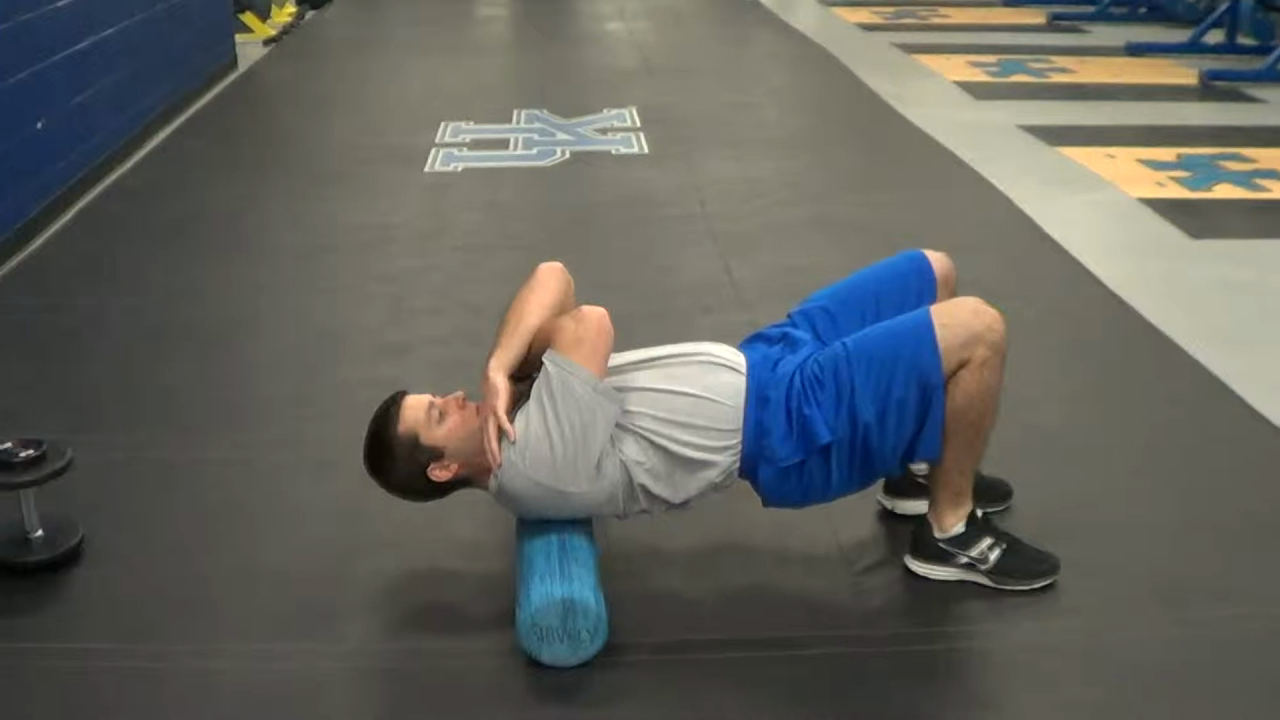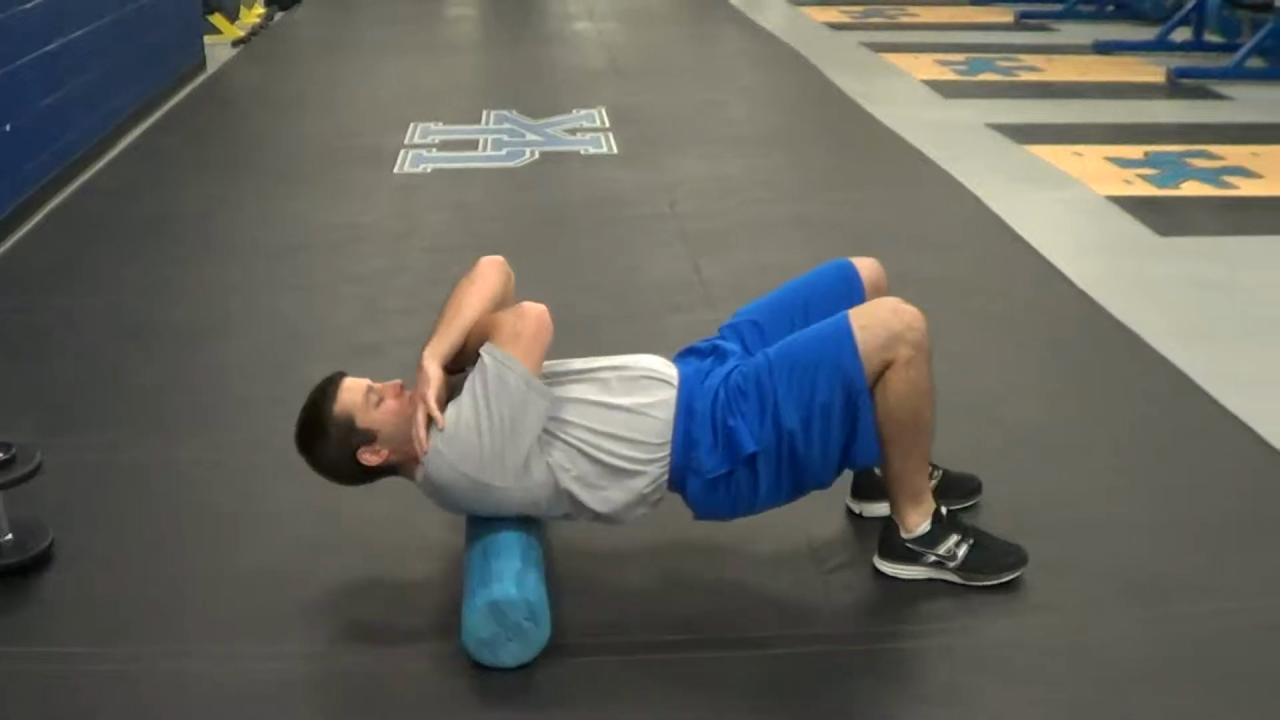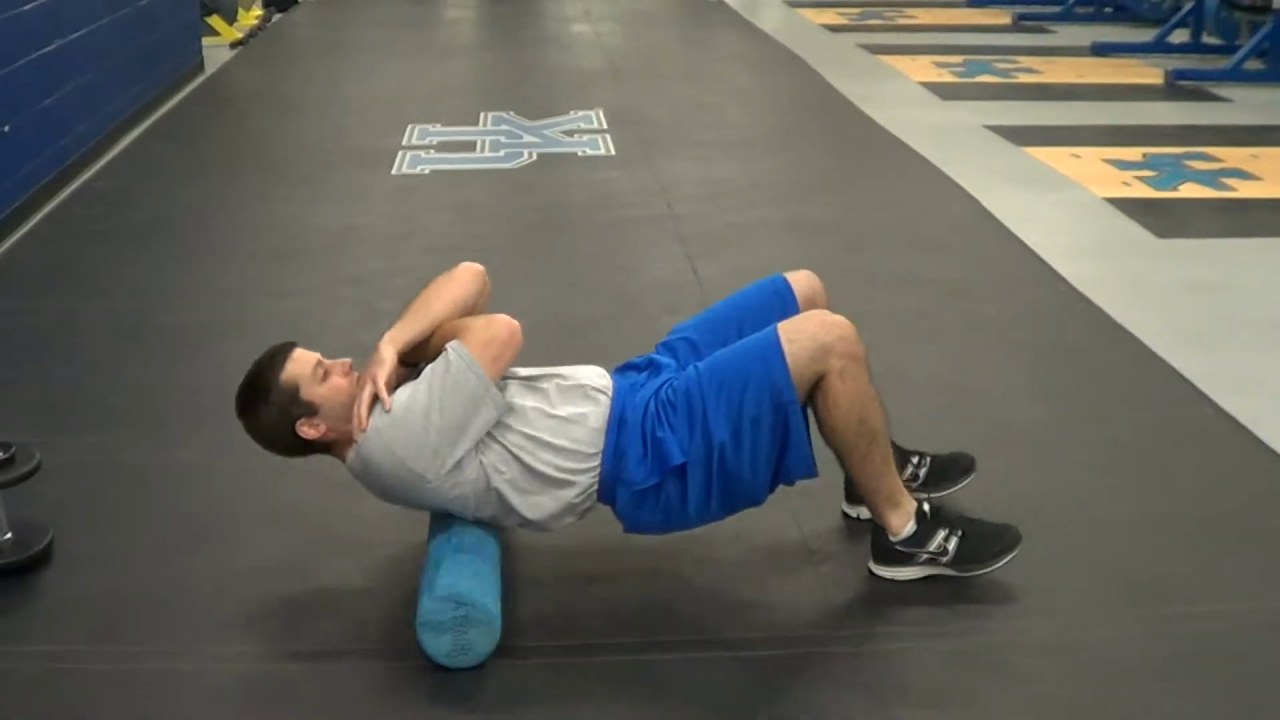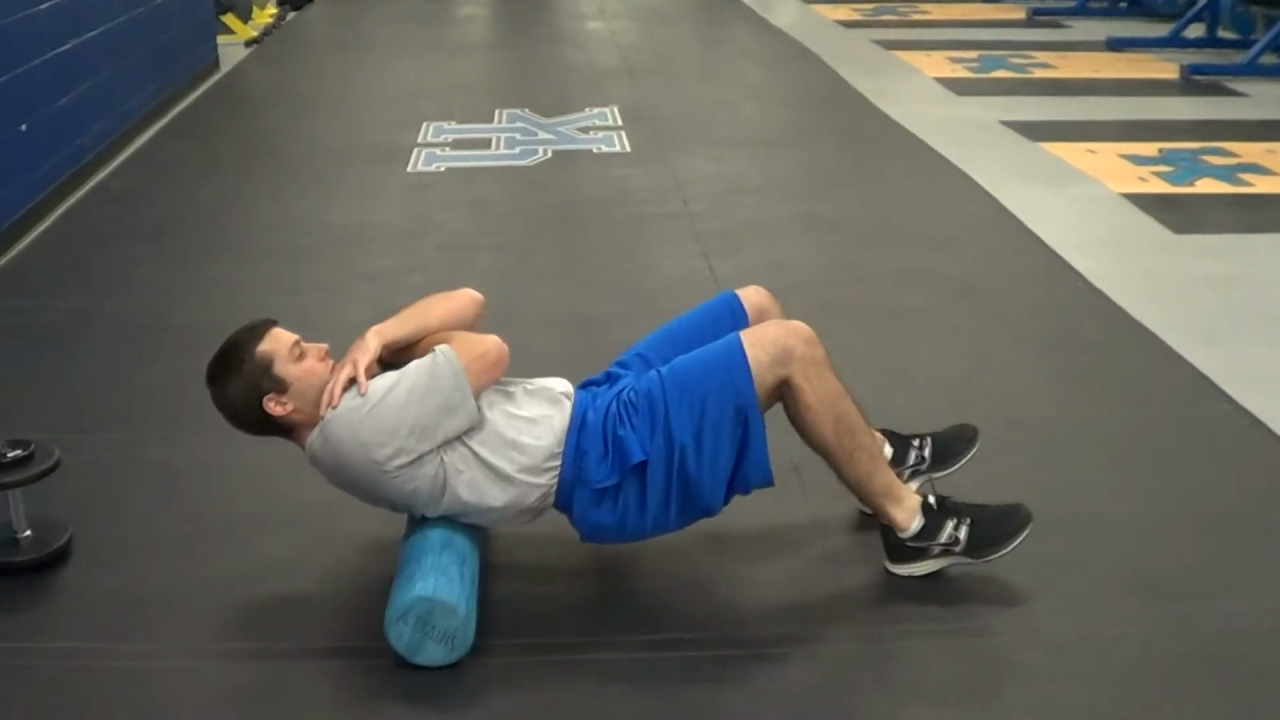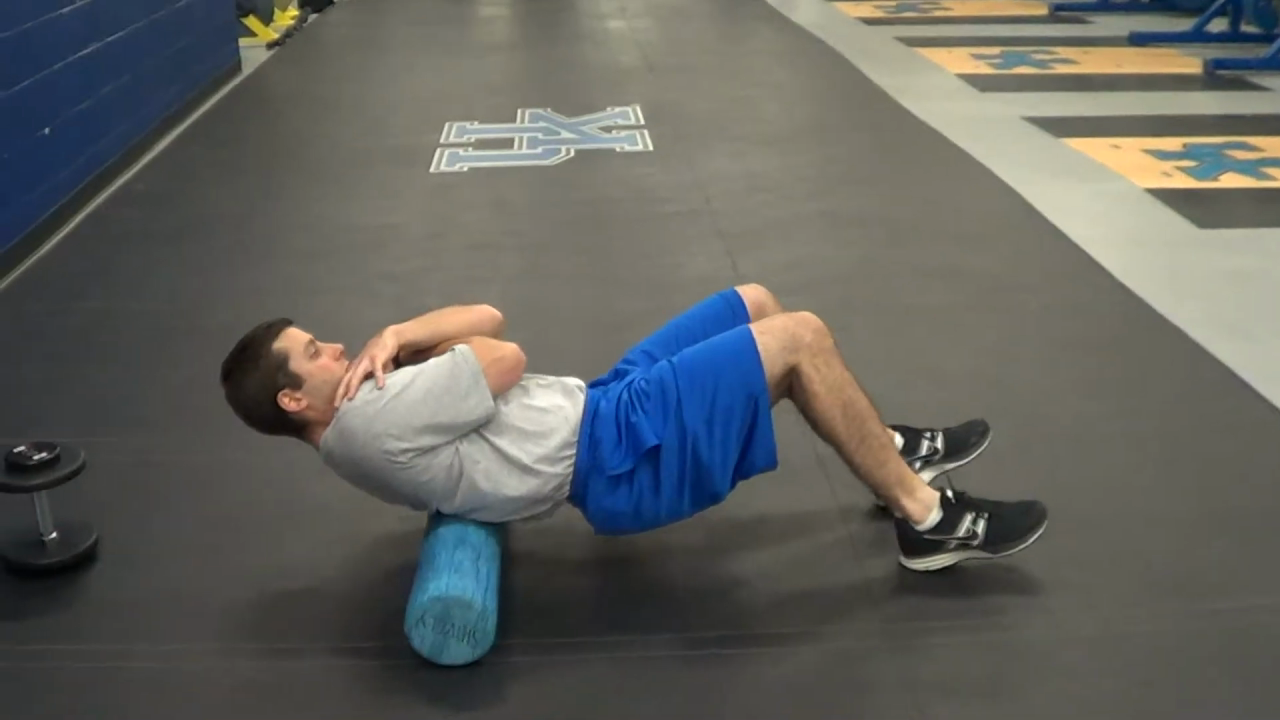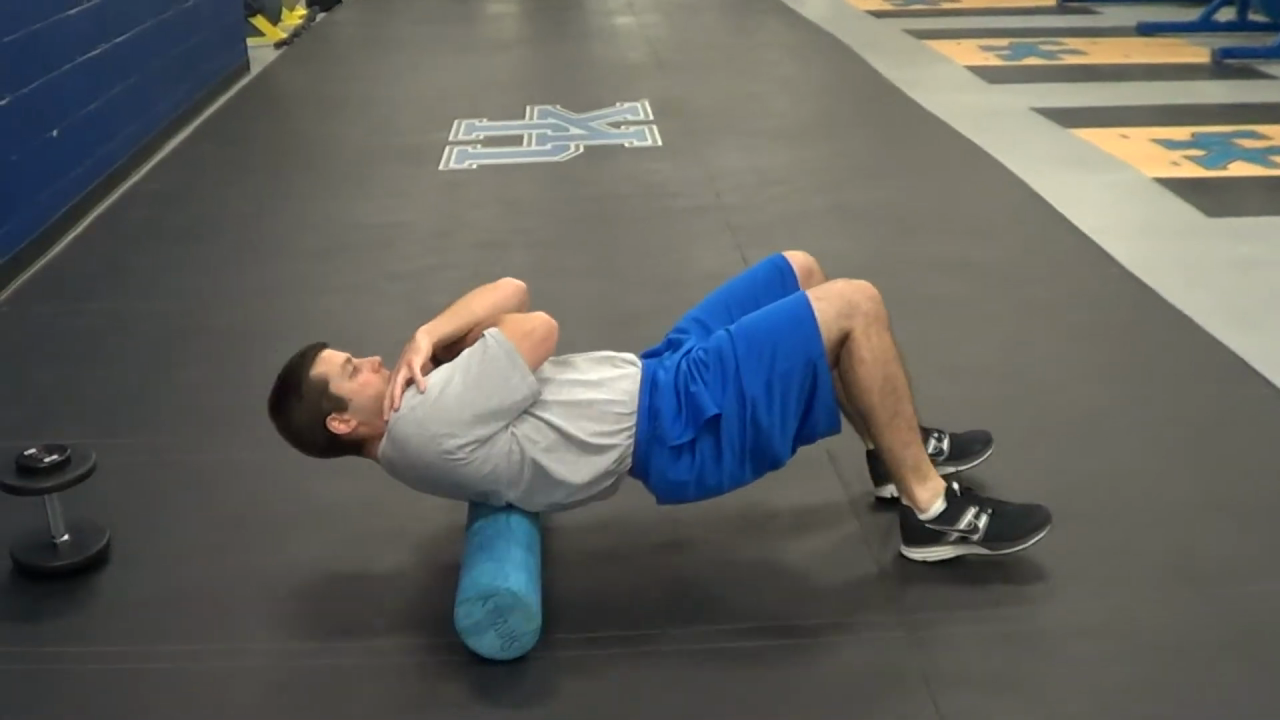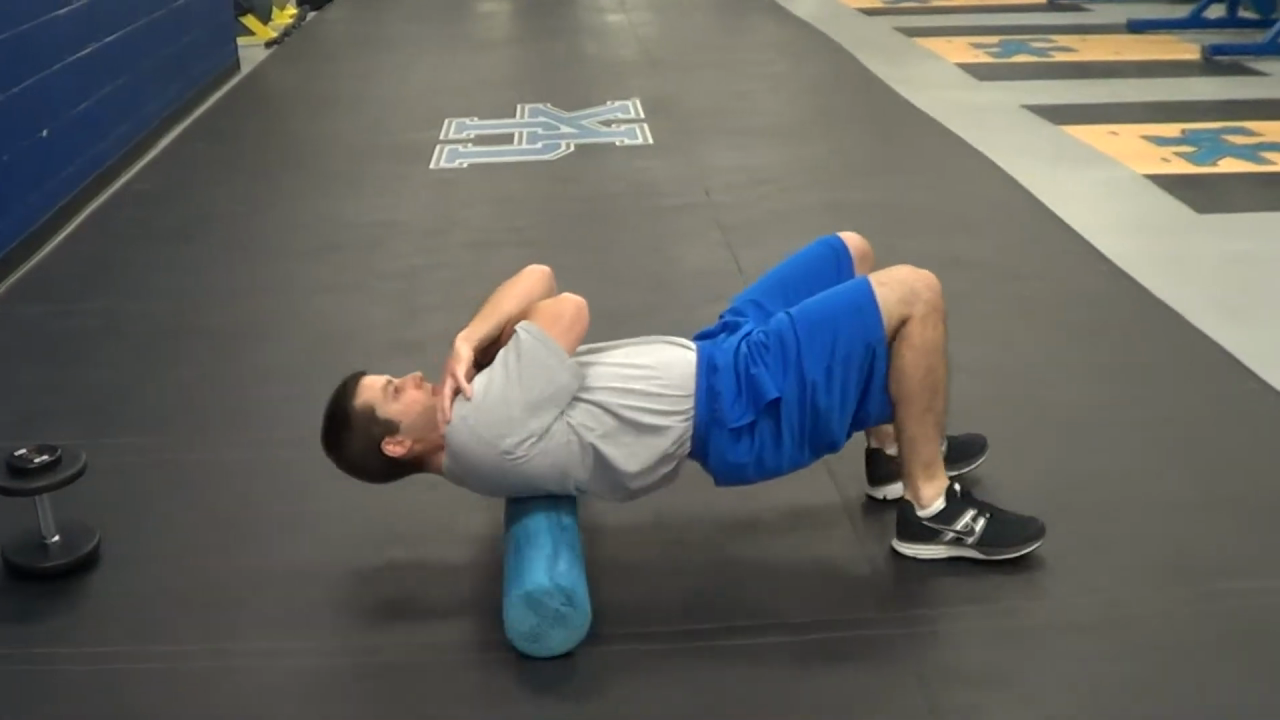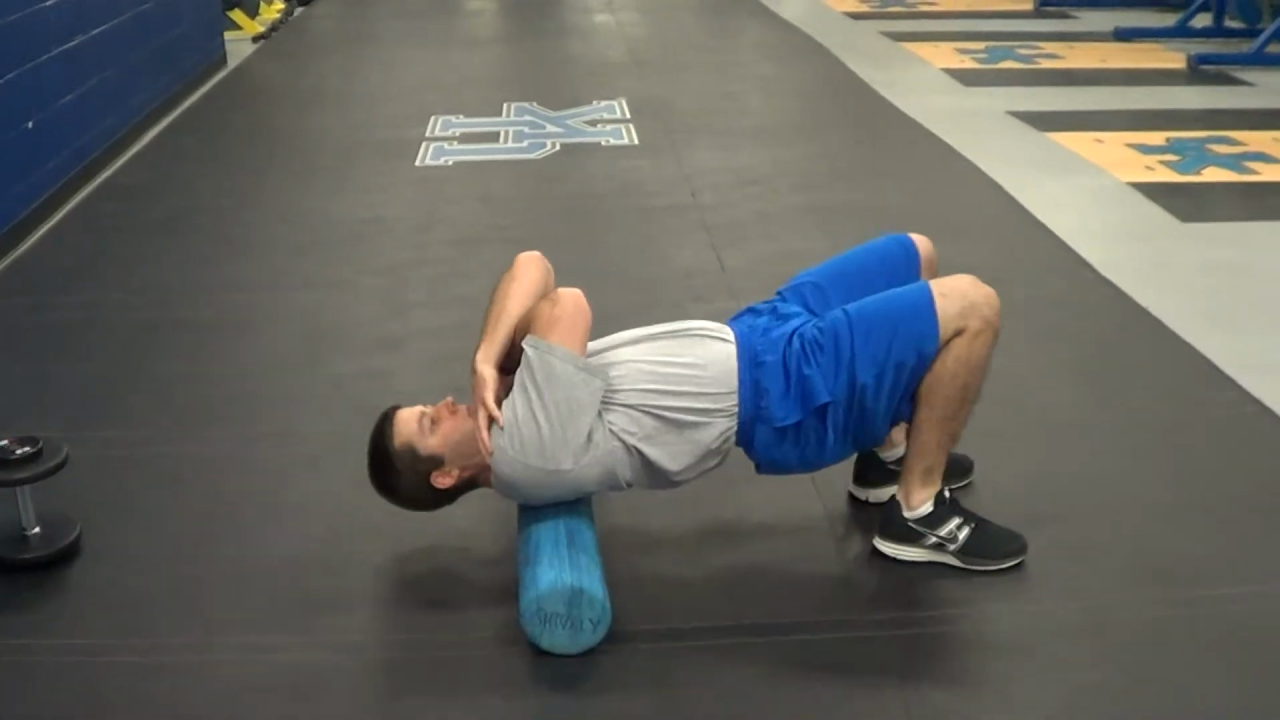
dt=0.3s
person 1, frame 1
left shoulder: (516, 418)
right shoulder: (539, 472)
left elbow: (552, 277)
right elbow: (591, 325)
left wrist: (501, 364)
right wrist: (513, 366)
left hip: (759, 364)
right hip: (780, 425)
left knee: (935, 273)
right knee: (978, 330)
left ankle: (920, 467)
right ankle: (949, 532)
person 1, frame 2
left shoulder: (440, 413)
right shoulder: (462, 464)
left elbow: (493, 271)
right elbow: (531, 321)
left wrist: (436, 353)
right wrist: (460, 344)
left hip: (689, 382)
right hip: (709, 441)
left knee: (866, 281)
right knee: (897, 328)
left ankle: (884, 470)
right ankle: (916, 532)
person 1, frame 3
left shoulder: (391, 405)
right shoulder: (397, 447)
left elbow: (472, 274)
right elbow: (501, 334)
left wrist: (395, 340)
right wrist: (411, 342)
left hip: (631, 393)
right hip: (646, 456)
left knee: (804, 291)
right knee: (828, 338)
left ankle: (877, 468)
right ankle: (904, 531)
person 1, frame 4
left shoulder: (356, 404)
right shoulder: (357, 429)
left elbow: (470, 302)
right elbow: (490, 354)
left wrist: (379, 336)
right wrist: (392, 346)
left hip: (587, 412)
right hip: (605, 464)
left knee: (757, 307)
right knee: (791, 345)
left ankle: (878, 454)
right ankle: (912, 525)
person 1, frame 5
left shoulder: (369, 408)
right shoulder: (372, 423)
left elbow: (489, 315)
right elbow: (508, 361)
left wrist: (395, 337)
right wrist: (407, 343)
left hip: (600, 407)
right hip: (618, 456)
left knee: (756, 303)
right knee: (801, 336)
left ankle: (889, 449)
right ankle: (927, 517)
person 1, frame 6
left shoulder: (416, 410)
right shoulder: (429, 431)
left elbow: (511, 289)
right elbow: (538, 330)
left wrist: (429, 335)
right wrist: (444, 343)
left hip: (656, 382)
right hip: (678, 426)
left knee: (802, 270)
right knee: (856, 302)
left ankle: (892, 449)
right ankle: (932, 511)
person 1, frame 7
left shoulder: (468, 414)
right shoulder: (486, 435)
left elbow: (538, 277)
right elbow: (569, 310)
left wrist: (470, 339)
right wrist: (485, 341)
left hip: (702, 361)
right hip: (732, 407)
left knee: (850, 251)
right knee: (914, 292)
left ankle: (891, 450)
right ankle: (930, 508)
person 1, frame 8
left shoulder: (510, 410)
right shoulder: (532, 462)
left elbow: (530, 265)
right elbow: (567, 307)
left wrist: (488, 357)
right wrist: (503, 356)
left hip: (752, 341)
right hip: (775, 391)
left knee: (920, 256)
right knee: (973, 304)
left ankle: (884, 455)
right ankle: (917, 513)
